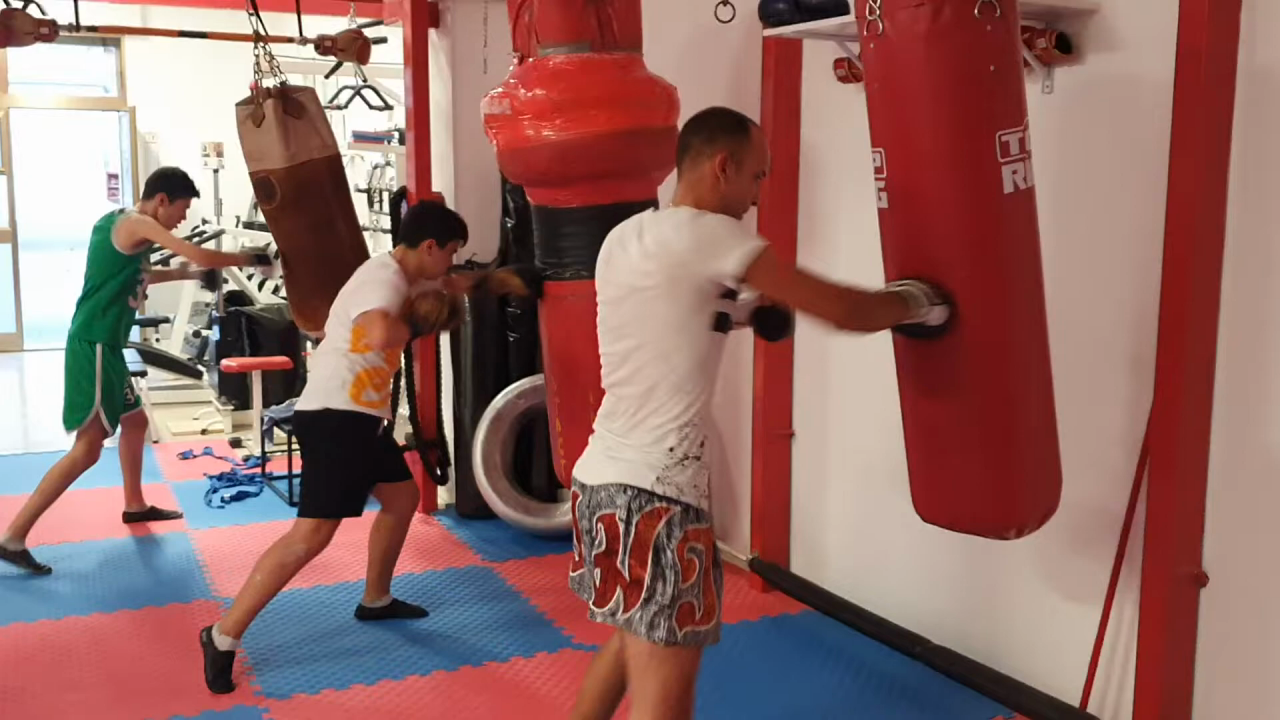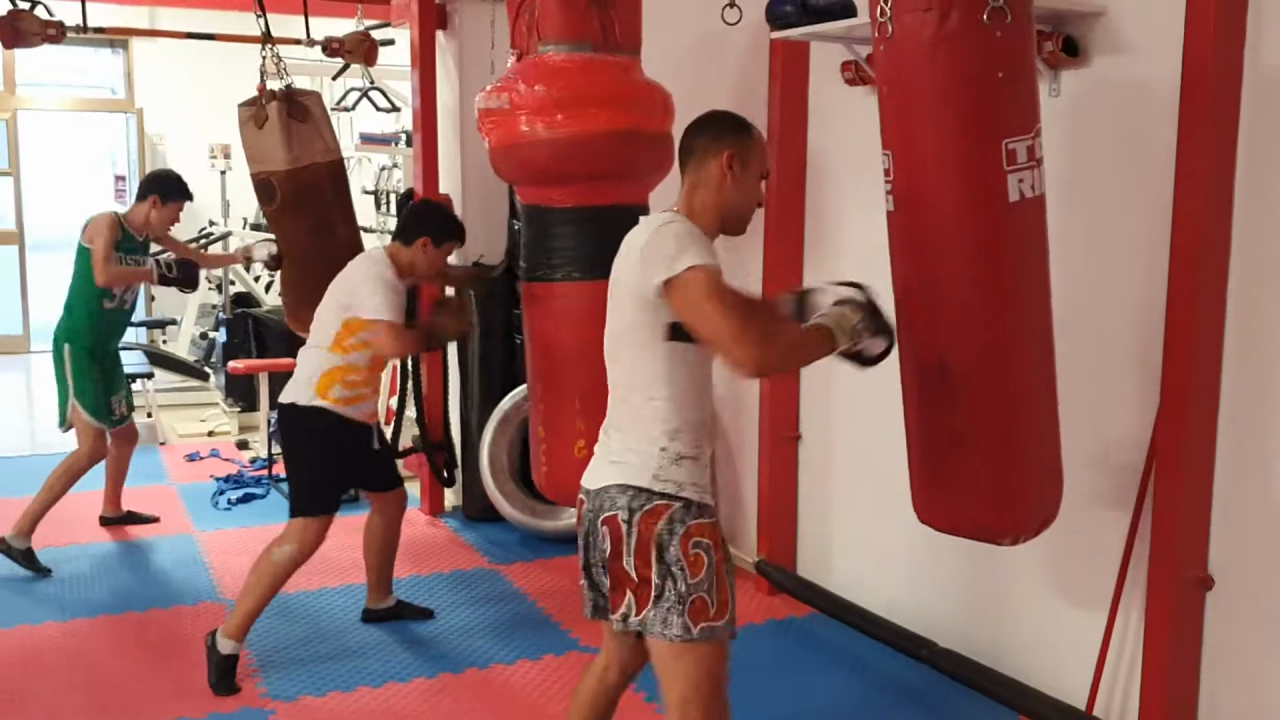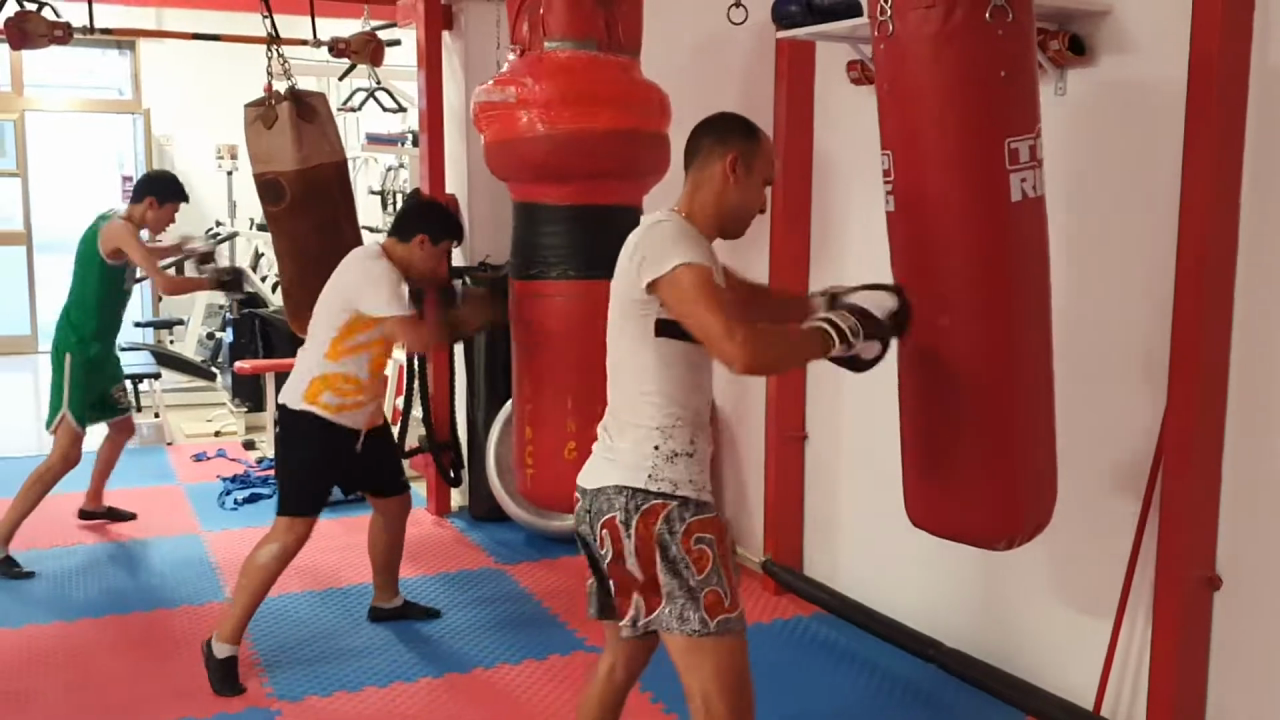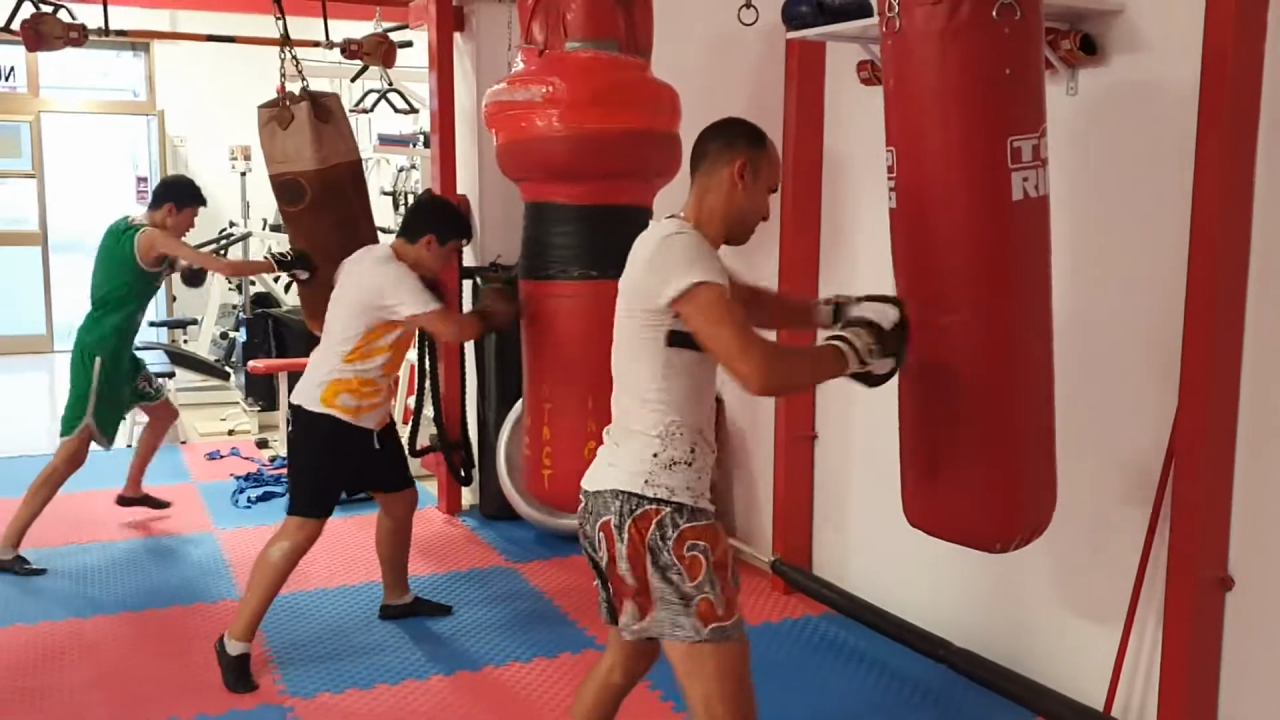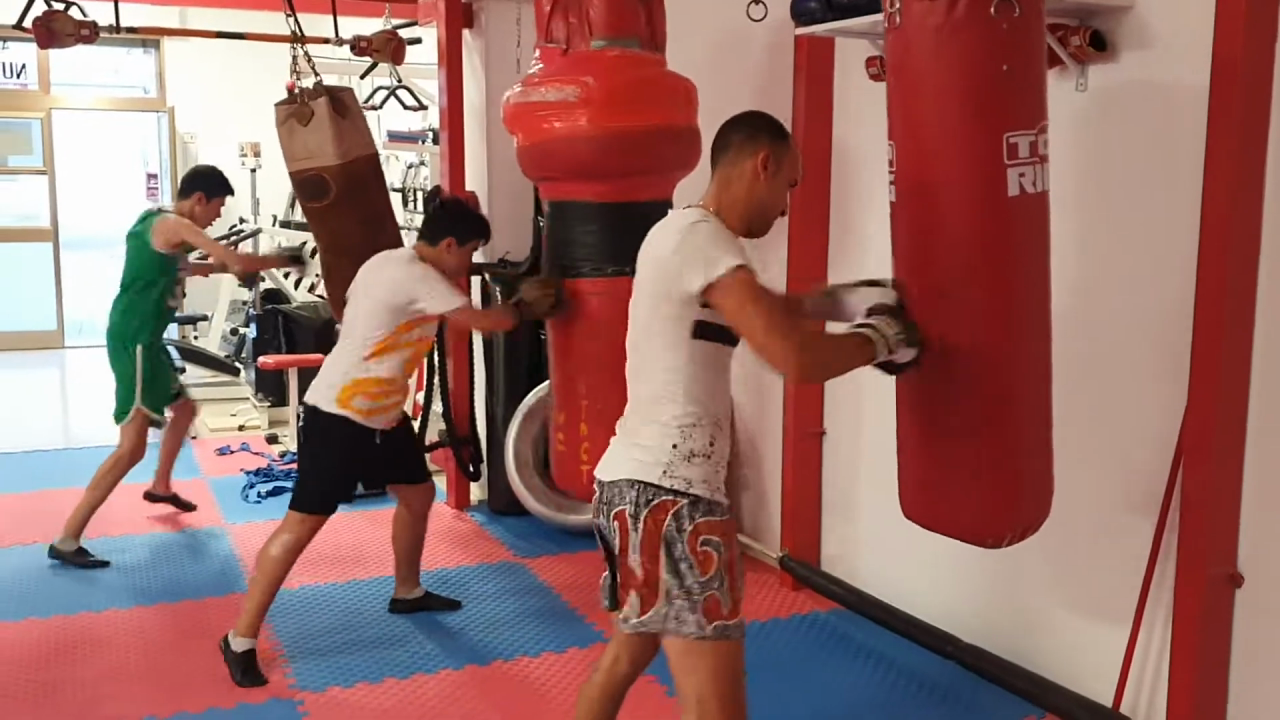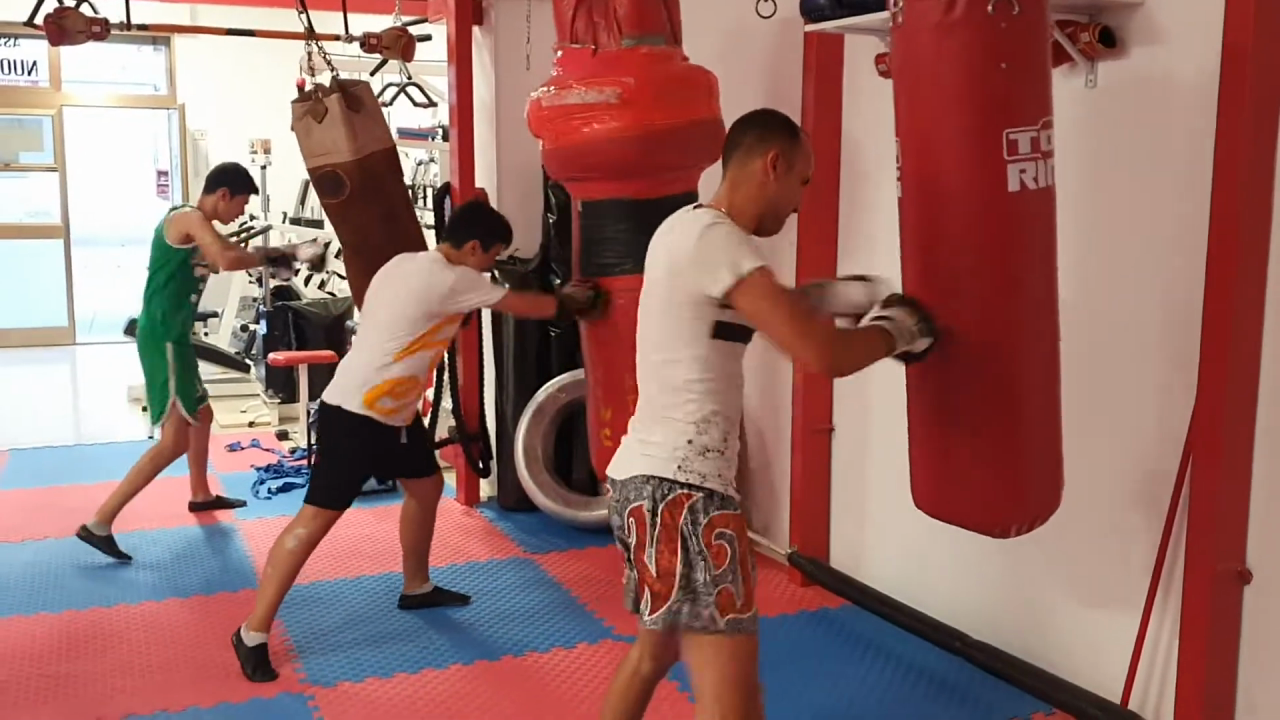
dt=0.3s
person 1, frame 1
left shoulder: (622, 238)
right shoulder: (706, 235)
right elbow: (841, 309)
right wrist: (917, 301)
left hip: (602, 477)
right hip: (655, 493)
left knee: (631, 646)
person 1, frame 2
left shoulder: (657, 236)
right shoulder: (673, 241)
left elbow: (733, 311)
right elbow: (753, 354)
left wrist: (802, 311)
right wrist: (842, 327)
left hip: (613, 485)
right hip: (657, 495)
left knee: (623, 652)
person 1, frame 3
left shoulder: (664, 240)
right shoulder: (668, 238)
left elbow: (742, 301)
right elbow: (744, 350)
left wrist: (834, 300)
right wrist: (844, 331)
left hip: (605, 483)
right hip: (653, 491)
left knee: (627, 651)
person 1, frame 4
left shoulder: (663, 242)
right shoulder: (680, 251)
left elbow: (754, 306)
right elbow: (762, 374)
left wrist: (845, 310)
right wrist: (853, 346)
left hip: (616, 488)
right hip: (655, 498)
left knee: (629, 653)
person 1, frame 5
left shoulder: (672, 233)
right shoulder: (705, 240)
left elbow: (761, 311)
right elbow: (795, 359)
right wrist: (878, 336)
left hip: (626, 475)
right hip: (669, 489)
left knee: (632, 644)
person 1, frame 6
left shoulder: (682, 229)
right shoulder: (719, 242)
left elbow: (780, 309)
right elbow: (822, 356)
right wrist: (898, 326)
left hip: (639, 474)
right hip: (681, 484)
left knee: (653, 649)
person 2, frame 1
left shoulder: (387, 271)
right shoulder: (387, 274)
right elbow: (380, 334)
left hip: (359, 415)
right hip: (335, 417)
left knee: (402, 497)
right knee: (313, 533)
left ankle: (375, 599)
right ankle: (222, 637)
person 2, frame 2
left shoulder: (384, 271)
right shoulder: (379, 275)
right elbow: (395, 343)
left wrist: (437, 320)
right wrist: (438, 334)
left hip: (353, 415)
right hip: (313, 412)
left knee: (392, 499)
right knee: (306, 533)
left ankle: (379, 601)
right ankle: (226, 642)
person 2, frame 3
left shoulder: (386, 267)
right shoulder: (376, 270)
right elbow: (422, 337)
right wrist: (467, 320)
left hip: (361, 417)
right hip: (315, 414)
left knee: (396, 505)
right knee: (292, 531)
left ankle: (387, 601)
right ankle: (223, 646)
person 2, frame 4
left shoulder: (374, 259)
right shoulder: (392, 276)
right elbow: (452, 330)
right wrist: (493, 315)
left hip: (367, 417)
right hip: (327, 416)
left knee: (401, 502)
right knee: (302, 528)
left ankle: (397, 598)
right ankle: (235, 643)
person 2, frame 5
left shoulder: (390, 263)
right shoulder: (416, 276)
right elbow: (485, 323)
right wrist: (529, 303)
left hip: (381, 413)
right hip: (339, 413)
left knee: (417, 494)
right knee: (302, 526)
left ankle: (408, 592)
right ankle: (241, 640)
person 2, frame 6
left shoulder: (406, 264)
right shoulder: (451, 279)
right elbow: (524, 306)
right wrist: (572, 301)
left hip: (392, 410)
right hip: (356, 412)
left knee: (427, 488)
right knee: (316, 519)
left ankle: (416, 587)
right ankle: (253, 634)
person 3, frame 1
left shoulder: (117, 222)
right shoulder: (137, 225)
right elbow: (198, 255)
left wrist: (184, 273)
right wrist: (252, 258)
left hip: (103, 345)
right hip: (96, 345)
left knee: (134, 423)
right knee: (87, 450)
left ankle: (135, 504)
person 3, frame 2
left shoulder: (148, 234)
right shoulder: (105, 224)
left elbow: (197, 258)
right elbow: (103, 277)
left wrist: (245, 254)
right wrist: (157, 271)
left hip: (104, 348)
right hip: (77, 346)
left knee: (125, 434)
right knee: (93, 448)
left ankle: (112, 509)
person 3, frame 3
left shoulder: (118, 225)
right shoulder: (119, 227)
left elbow: (149, 256)
right elbow: (165, 286)
left wrist: (183, 248)
right wrist: (220, 280)
left hip: (100, 348)
right hip: (77, 348)
left knee: (123, 426)
right knee: (67, 455)
left ankle: (93, 505)
person 3, frame 4
left shoulder: (126, 228)
right shoulder: (154, 239)
right elbow: (224, 268)
left wrist: (173, 267)
right wrist: (279, 264)
left hip: (115, 348)
right hip: (101, 353)
left knee: (164, 413)
right knee: (72, 455)
left ankle: (132, 490)
person 3, frame 5
left shoulder: (158, 219)
right shoulder: (175, 226)
right elbow: (236, 263)
left wrist: (208, 267)
right wrist: (288, 259)
left hip: (147, 340)
right hip: (134, 343)
left knee: (184, 410)
right knee: (132, 445)
left ankle: (160, 487)
right ankle: (66, 541)
person 3, frame 6
left shoulder: (196, 221)
right shoulder: (188, 218)
left elbow: (231, 254)
right elbow: (227, 261)
left wrist: (268, 254)
right wrist: (267, 256)
left hip: (176, 337)
right hip: (163, 339)
left knee: (201, 417)
right knee: (175, 440)
left ankle: (201, 494)
right ankle: (98, 523)
